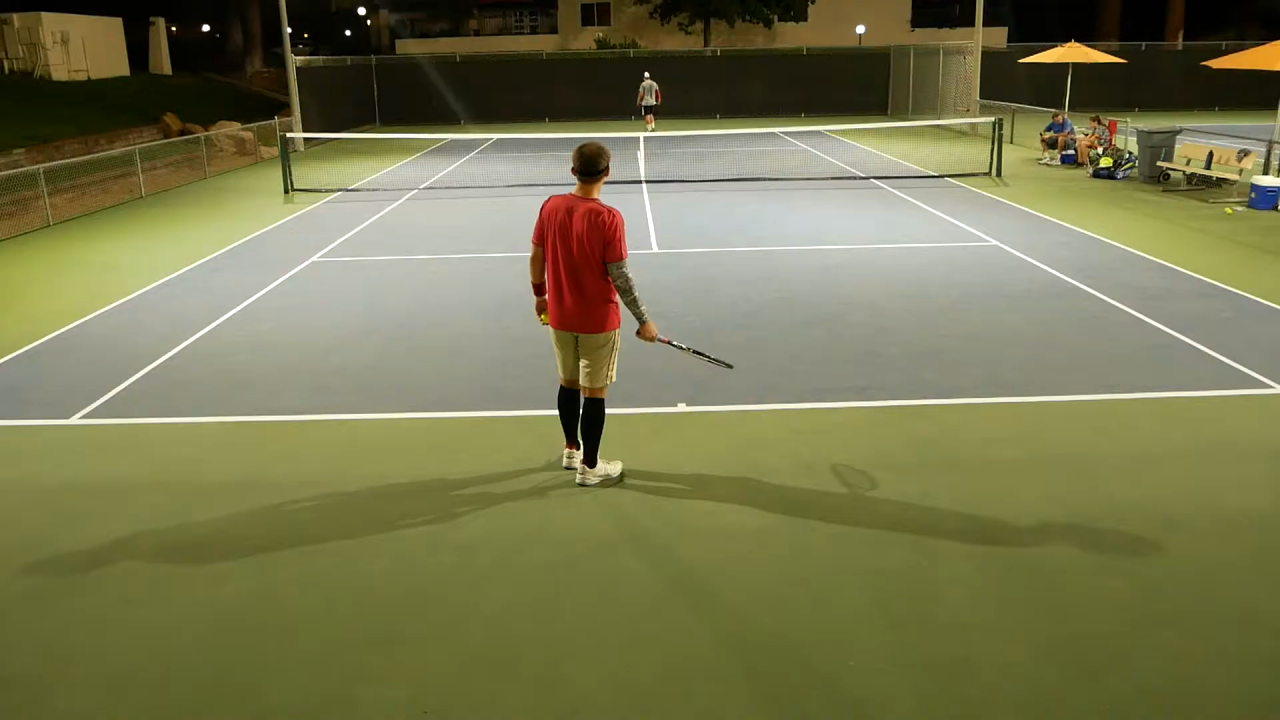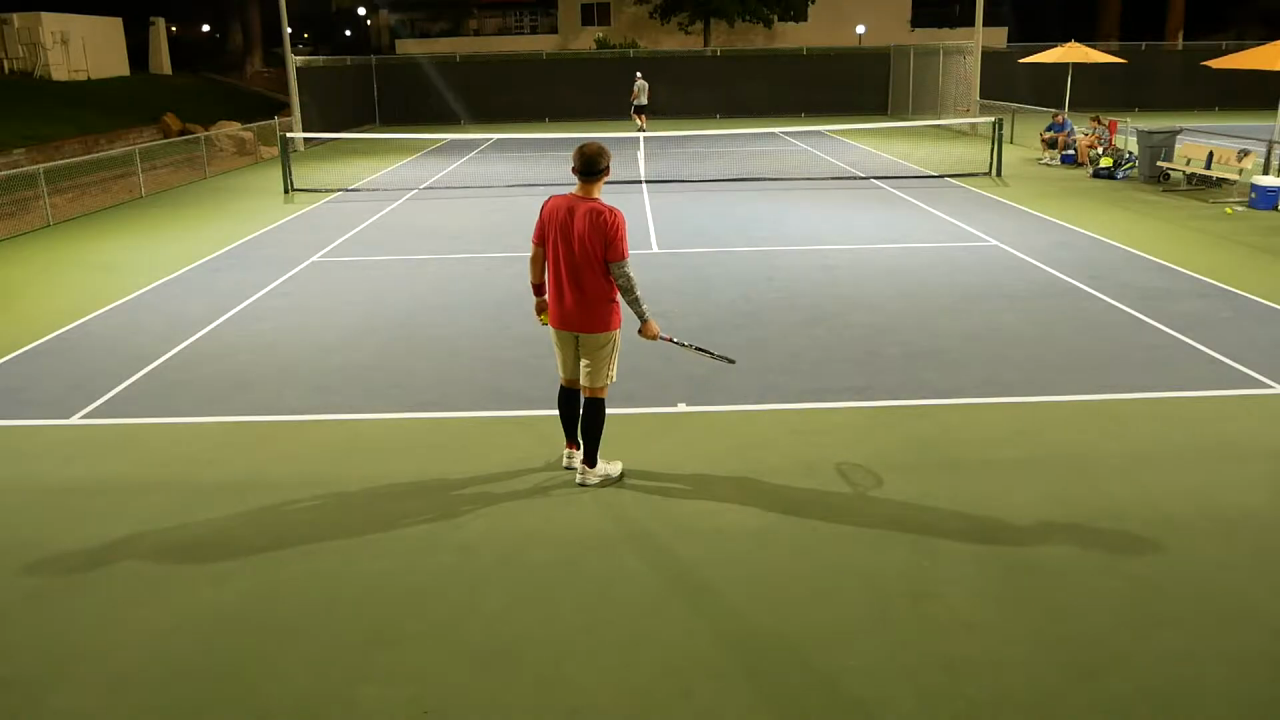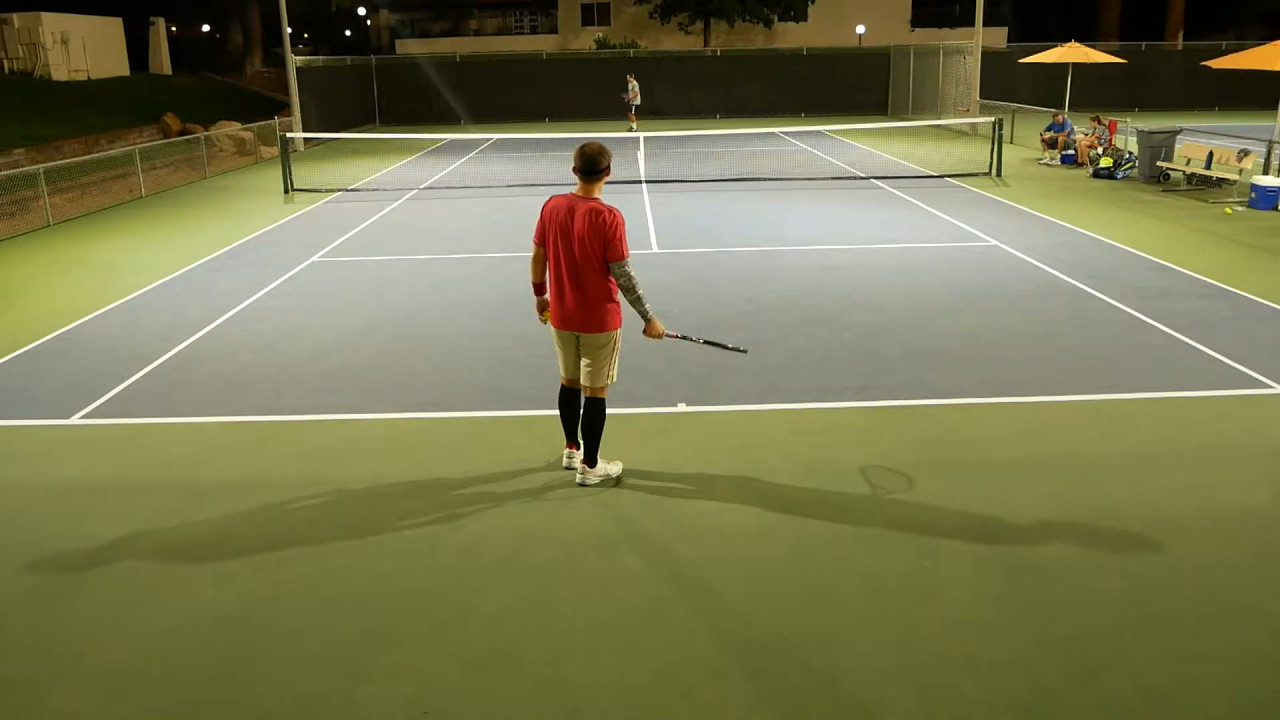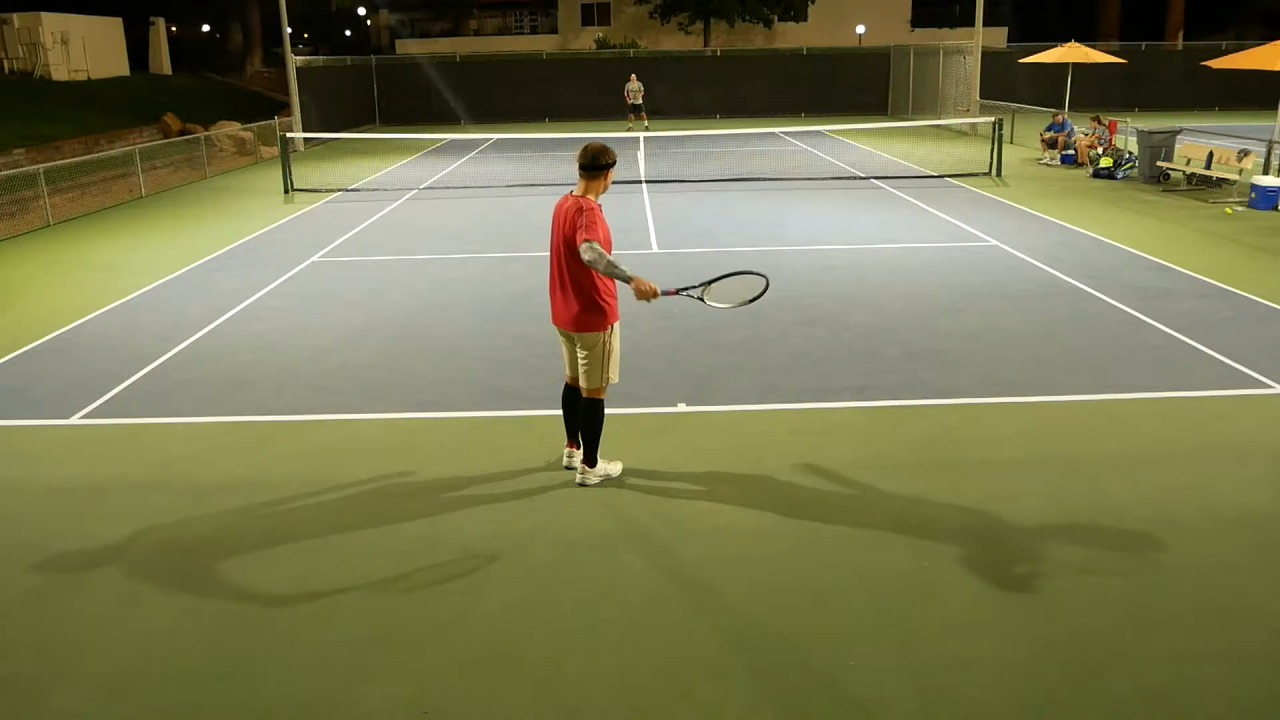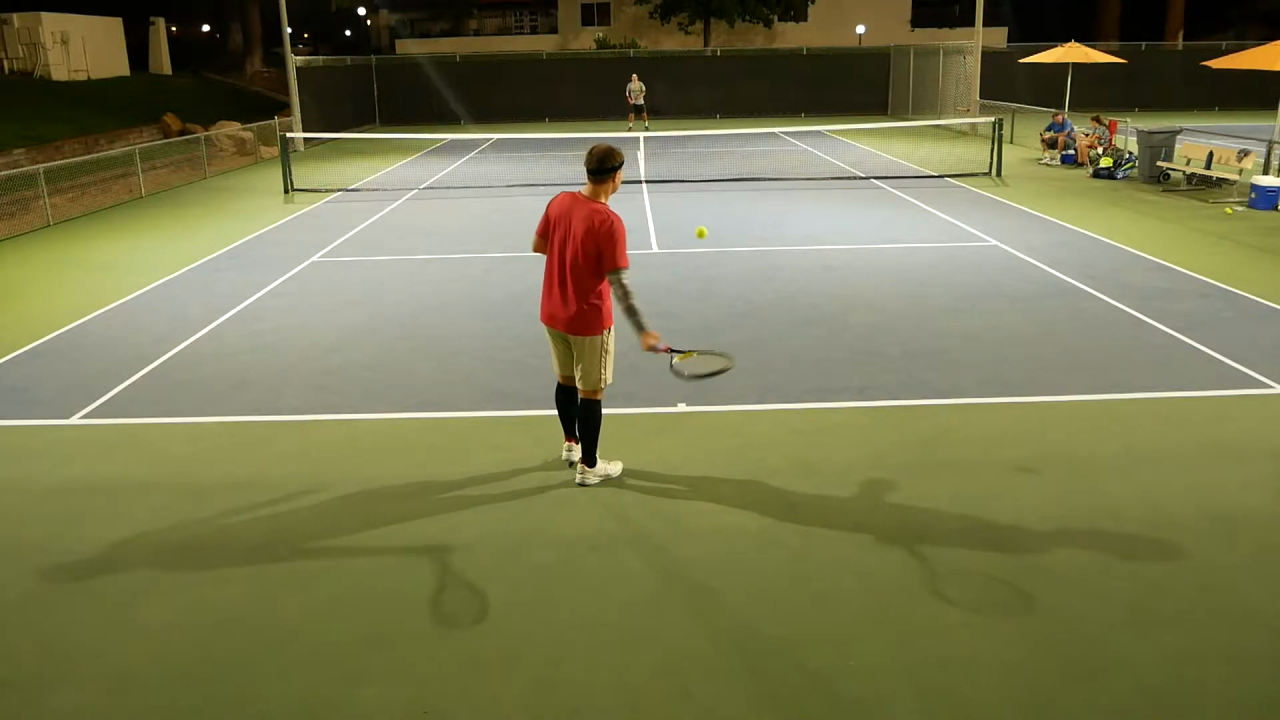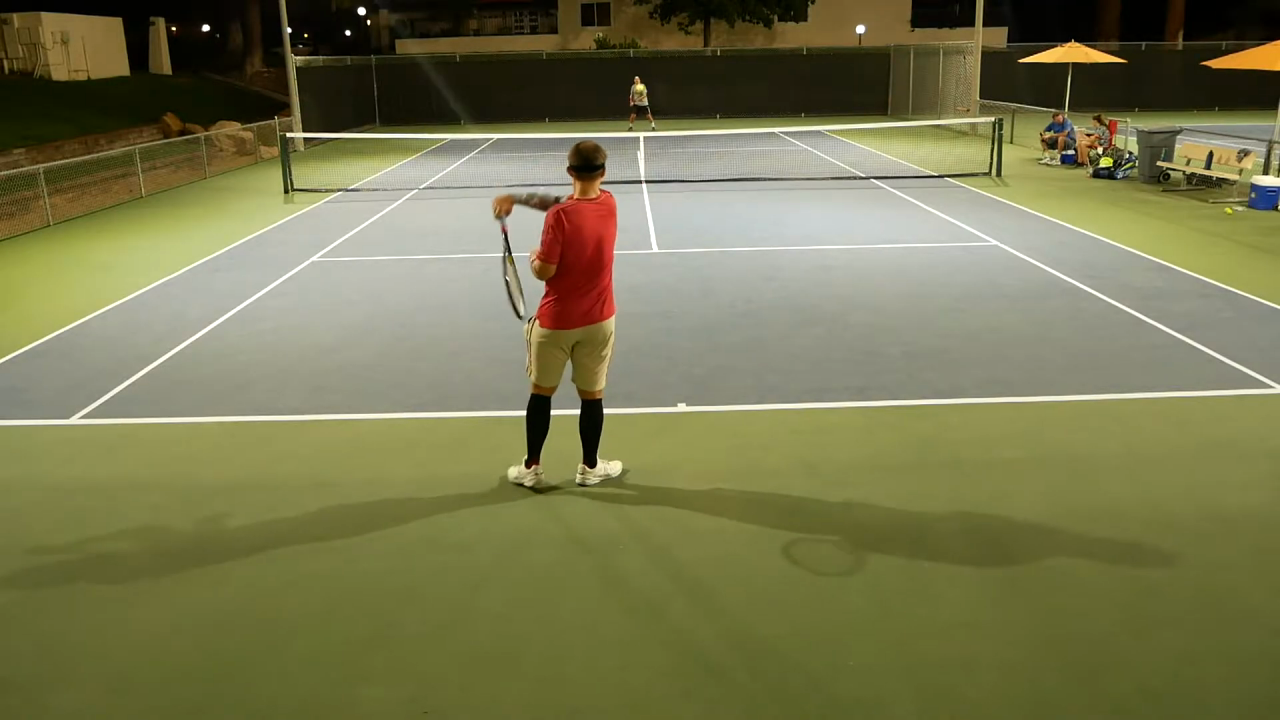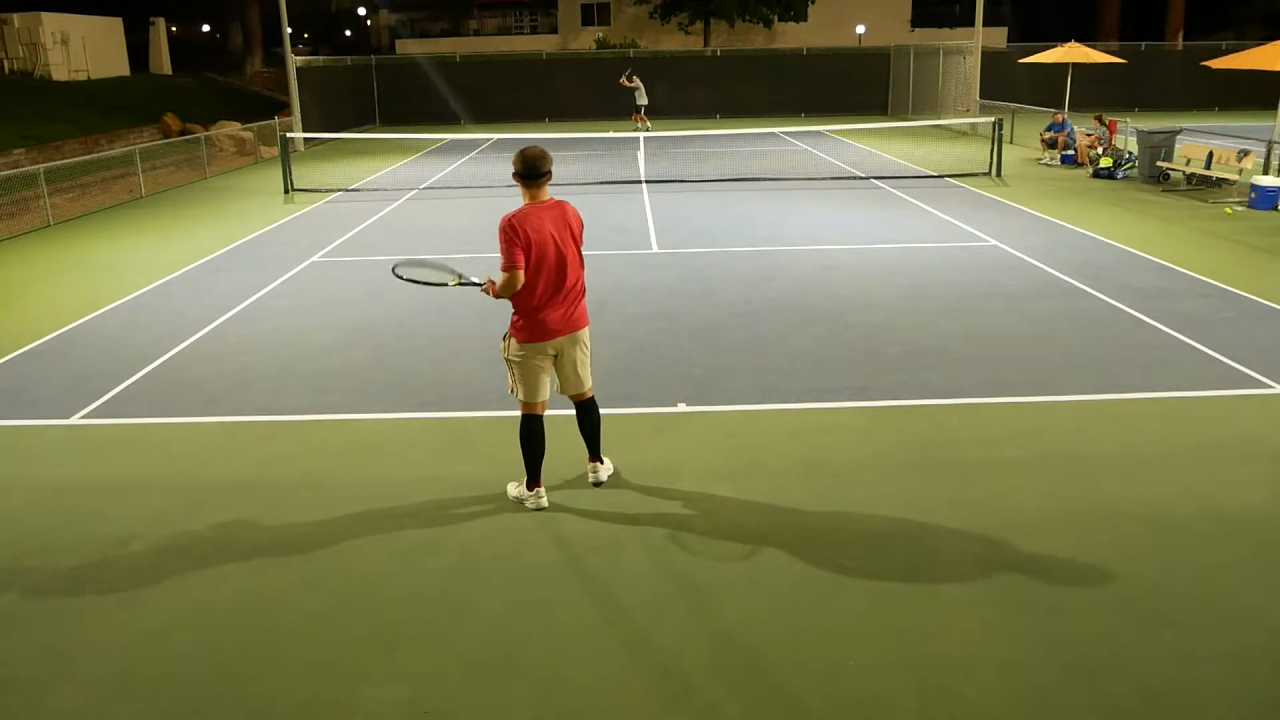
dt=0.5s
person 1, frame 1
left shoulder: (550, 207)
right shoulder: (608, 218)
left elbow: (536, 257)
right elbow: (619, 277)
left wrist: (540, 294)
right wrist: (643, 320)
left hip: (560, 317)
right hip: (598, 321)
left knee: (568, 383)
right knee: (594, 392)
left ankle: (571, 449)
right ankle: (589, 466)
person 1, frame 2
left shoulder: (551, 207)
right shoulder: (609, 218)
left elbow: (536, 257)
right elbow: (621, 275)
left wrist: (539, 295)
right wrist: (645, 318)
left hip: (561, 316)
right hip: (598, 321)
left knee: (568, 383)
right knee: (595, 391)
left ankle: (571, 449)
right ankle: (589, 466)
person 1, frame 3
left shoulder: (552, 207)
right shoulder: (609, 217)
left elbow: (538, 256)
right elbow: (622, 275)
left wrist: (540, 294)
right wrist: (649, 318)
left hip: (562, 316)
right hip: (599, 319)
left knee: (569, 382)
right knee: (595, 391)
left ankle: (571, 449)
right ankle: (589, 466)
person 1, frame 4
left shoulder: (565, 203)
right shoulder: (587, 210)
right elbow: (590, 252)
right wrist: (632, 280)
left hip: (565, 313)
right hip: (593, 316)
left knee: (573, 381)
right knee: (594, 391)
left ankle: (573, 448)
right ankle: (589, 466)
person 1, frame 5
left shoulder: (559, 202)
right shoulder: (609, 221)
left elbow: (539, 246)
right elbow: (618, 283)
right wrist: (642, 330)
left hip: (552, 314)
right hip: (588, 320)
left knee: (566, 380)
right knee: (590, 392)
left ankle: (571, 443)
right ankle: (589, 466)
person 1, frame 6
left shoulder: (561, 215)
right shoulder: (609, 203)
left elbow: (544, 272)
left wrist: (536, 263)
right wrist: (517, 198)
left hip: (557, 320)
right hip: (598, 319)
left knee: (541, 392)
right knee: (592, 395)
left ankle: (532, 466)
right ankle: (589, 467)
person 1, frame 7
left shoulder: (513, 222)
right shoulder: (570, 212)
left elbow: (515, 282)
left wrist: (494, 290)
left hip: (532, 332)
right hip: (574, 324)
left knee: (532, 409)
right knee: (583, 395)
left ankle: (534, 488)
right ankle: (596, 464)
